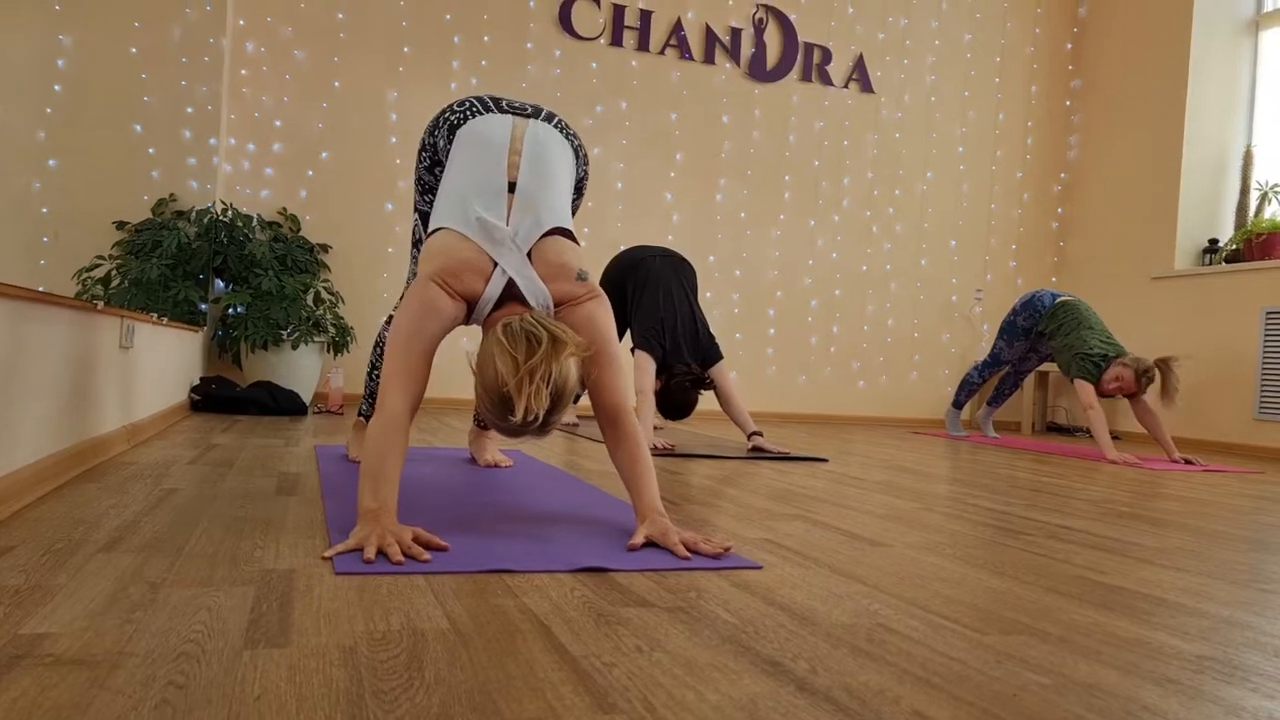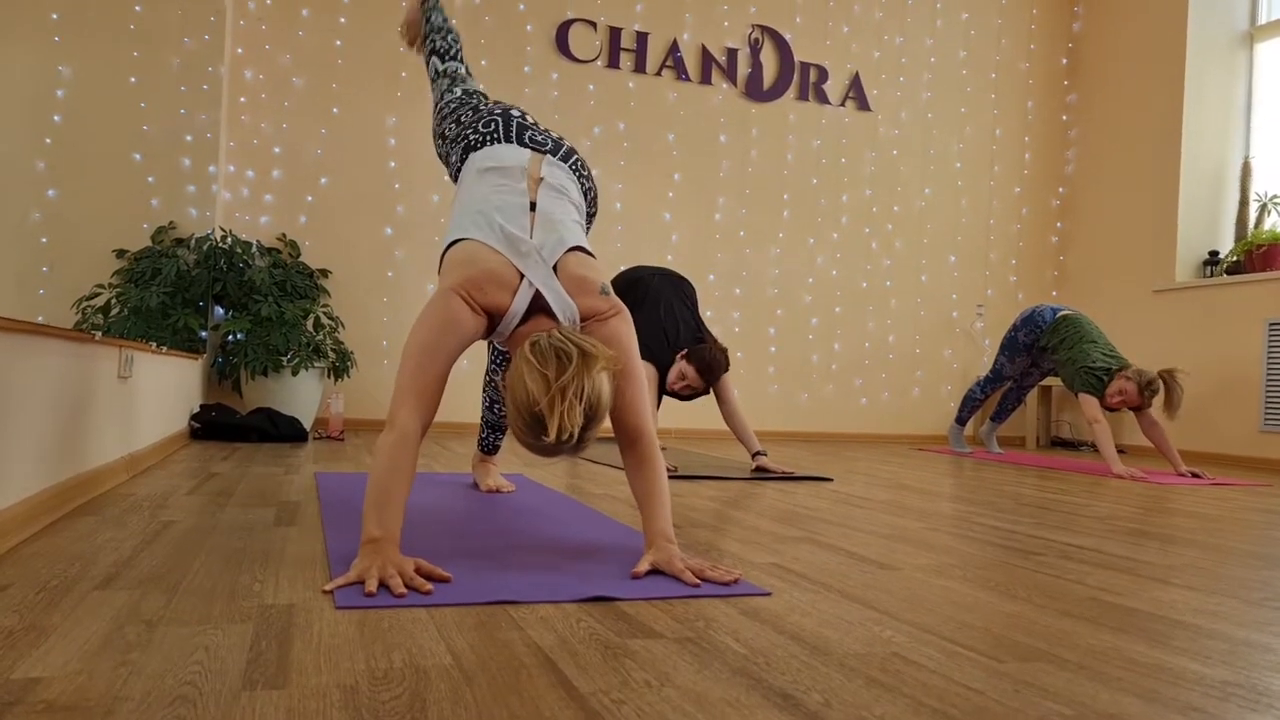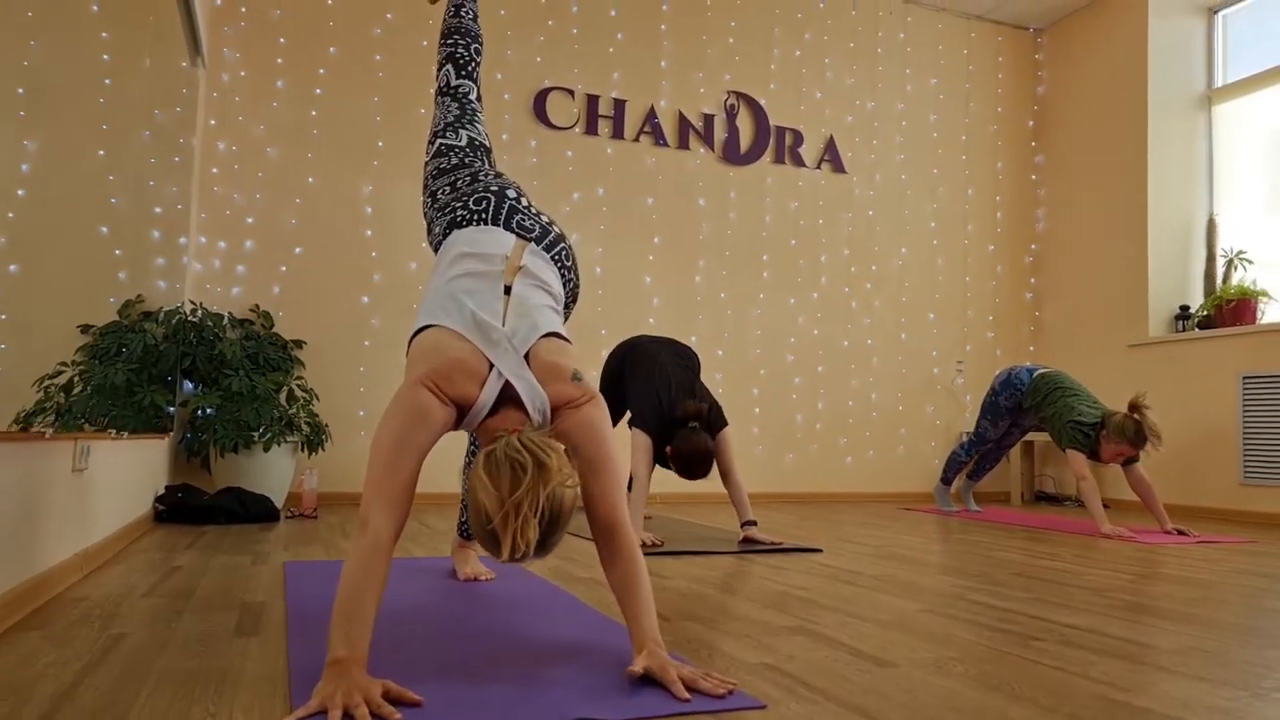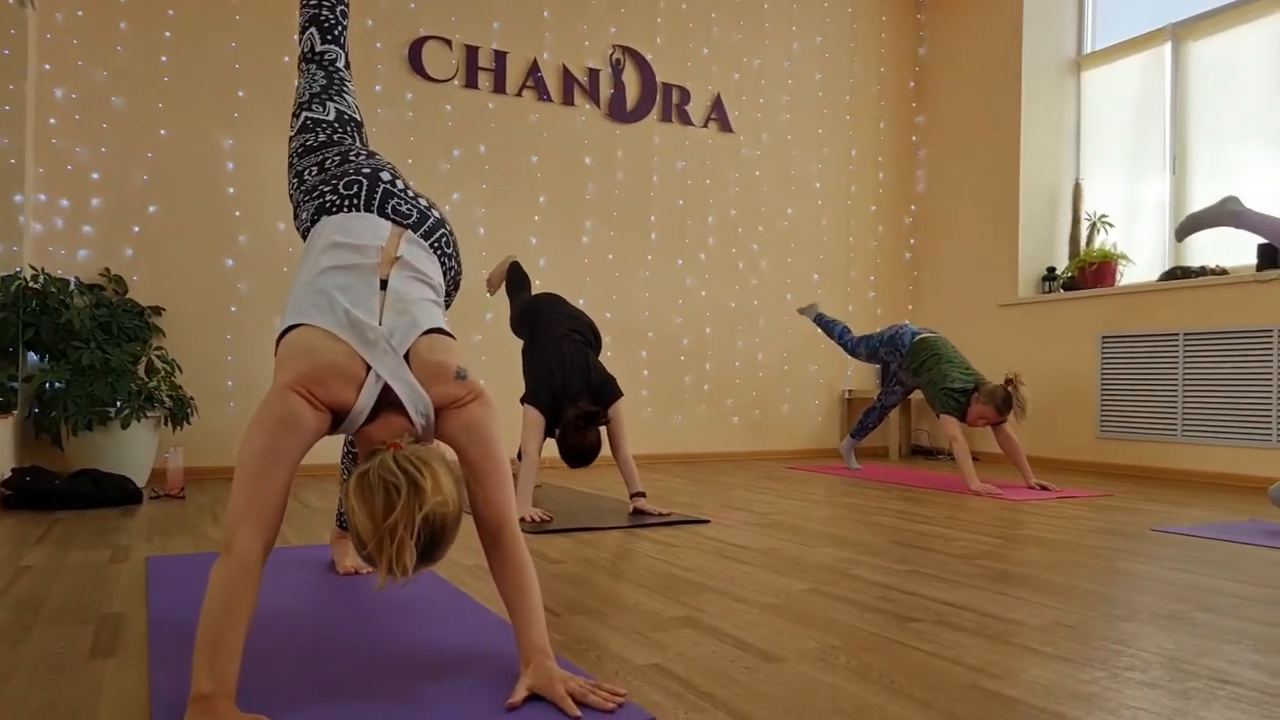
dt=1s
person 1, frame 1
left shoulder: (578, 296)
right shoulder: (445, 283)
left elbow: (618, 416)
right elbow: (394, 407)
right hip: (465, 128)
left ankle: (479, 432)
right ankle: (364, 423)
person 1, frame 2
left shoulder: (603, 312)
right shoulder: (468, 296)
left elbow: (638, 435)
right elbow: (404, 424)
left wrist: (663, 541)
right wrist: (377, 545)
left hip: (565, 173)
right hip: (487, 147)
right knee: (453, 77)
person 1, frame 3
left shoulder: (573, 397)
right shoulder: (437, 383)
left elbow: (614, 530)
right elbow: (375, 529)
left wrist: (653, 650)
left hip: (545, 257)
right hip: (471, 222)
right knee: (459, 95)
person 1, frame 4
left shoulder: (458, 394)
right shoulder: (308, 388)
left elbow: (502, 532)
right elbow: (242, 548)
left wrist: (541, 661)
left hip: (423, 241)
right hip: (340, 207)
right knee: (326, 70)
person 2, frame 1
left shoulder: (1129, 370)
right shoulder: (1089, 361)
left elbow: (1144, 410)
right elbow: (1091, 407)
left wrist: (1172, 452)
right wrist: (1110, 452)
left hip: (1066, 310)
right hip: (1038, 311)
left knee: (1020, 370)
right knee: (996, 363)
left ankle: (985, 416)
right ankle: (953, 414)
person 2, frame 2
left shoulder: (1133, 383)
right shoulder: (1092, 373)
left elbow: (1150, 424)
right elbow: (1096, 421)
left wrist: (1178, 465)
right wrist: (1116, 467)
left hip: (1065, 327)
right hip: (1038, 325)
left knee: (1022, 386)
right knee: (998, 378)
left ankle: (989, 432)
right ankle: (956, 430)
person 2, frame 3
left shoulder: (1120, 433)
right shoulder: (1080, 428)
left elbow: (1139, 479)
right elbow: (1084, 478)
left wrist: (1165, 522)
right wrist: (1103, 525)
left hip: (1039, 394)
right hip: (1017, 387)
left knee: (1001, 445)
right knee: (981, 440)
left ankle: (966, 490)
right ankle: (943, 488)
person 2, frame 4
left shoulder: (991, 399)
right shoulder: (952, 394)
left elbow: (1007, 438)
right elbow: (956, 440)
left wrist: (1029, 478)
right wrist: (974, 483)
left hip: (928, 346)
right hip: (904, 345)
left knee: (884, 405)
right knee: (852, 346)
left ankle: (849, 445)
right ankle: (815, 314)
person 3, frame 1
left shoulder: (701, 347)
right shoulder: (652, 339)
left elbow: (727, 394)
right elbow: (643, 392)
left wrist: (754, 434)
right wrist: (645, 434)
right hip: (629, 269)
person 3, frame 2
left shoulder: (710, 357)
right shoulder: (658, 350)
left elbow: (730, 406)
right elbow: (647, 407)
left wrist: (759, 454)
right hip: (631, 288)
person 3, frame 3
left shoulder: (712, 418)
right shoulder: (652, 416)
left elbow: (730, 475)
right elbow: (640, 475)
left wrist: (749, 524)
right wrist: (636, 529)
right hip: (629, 357)
left ankle: (630, 500)
person 3, frame 4
left shoulder: (605, 389)
right shoulder: (544, 395)
left elbow: (621, 449)
right elbow: (530, 452)
left wrist: (638, 496)
right wrist: (523, 504)
left hip: (578, 327)
right hip: (535, 316)
right knee: (520, 296)
right ankle: (510, 266)
